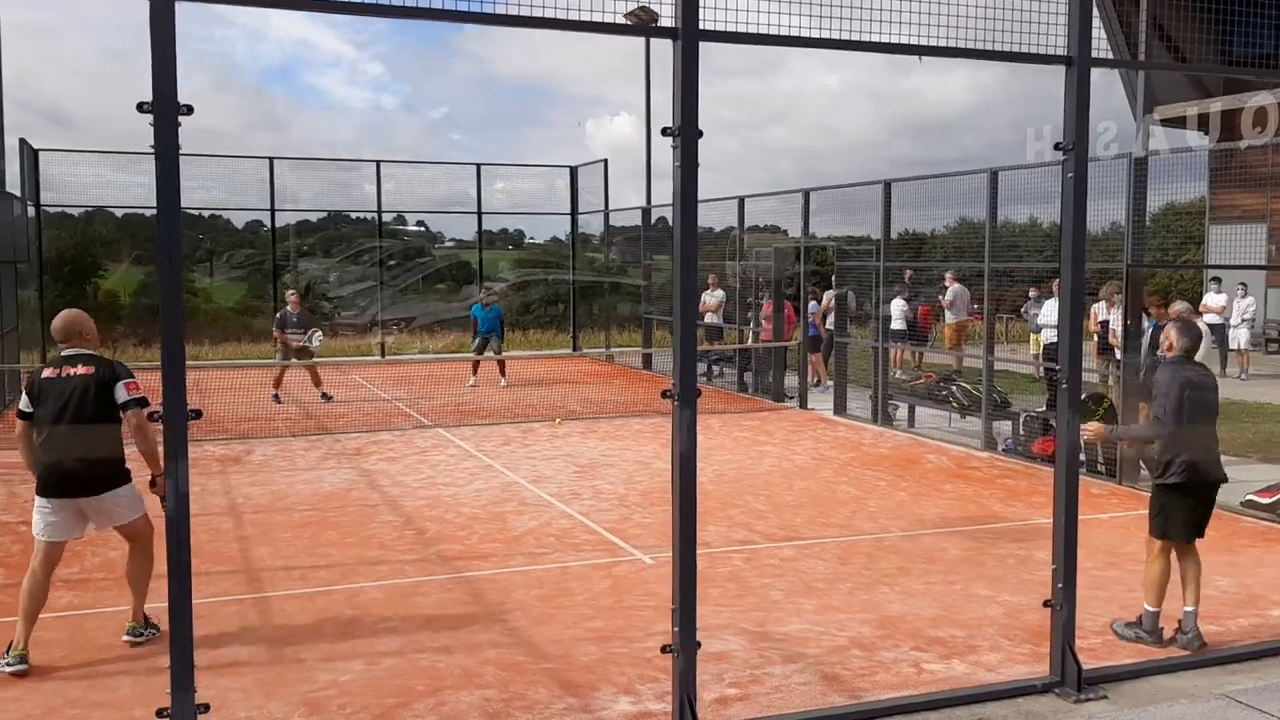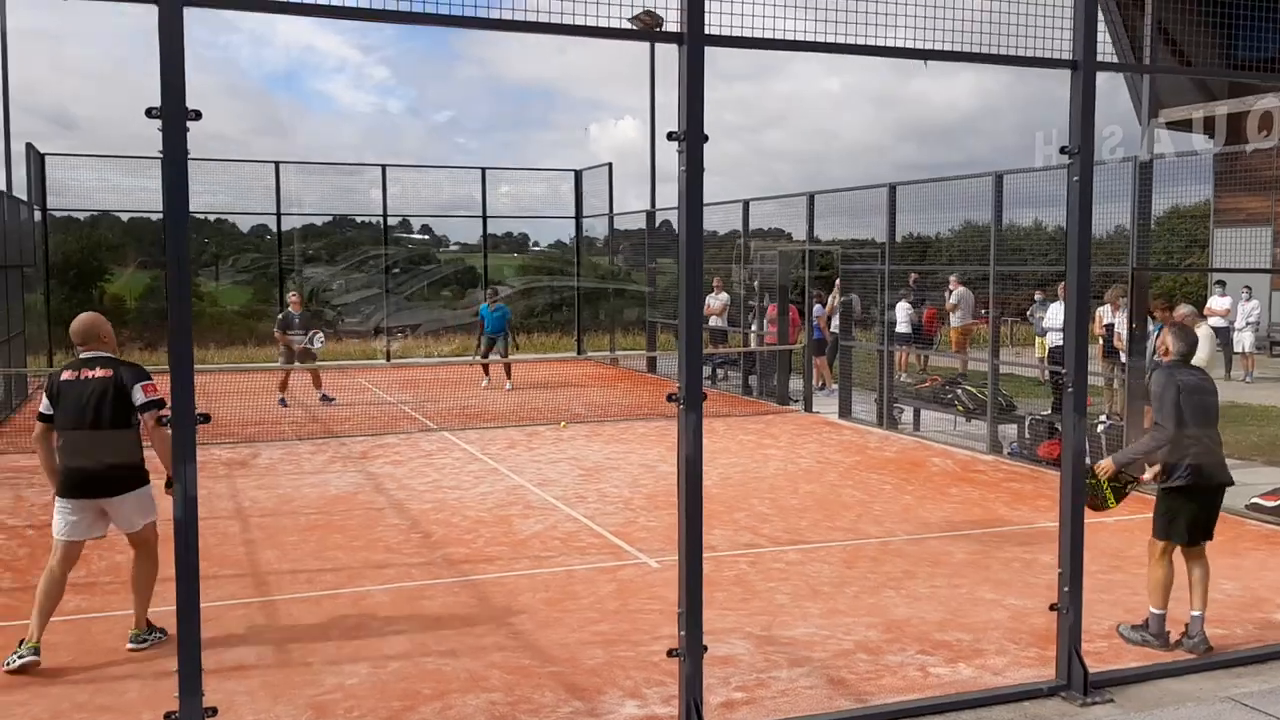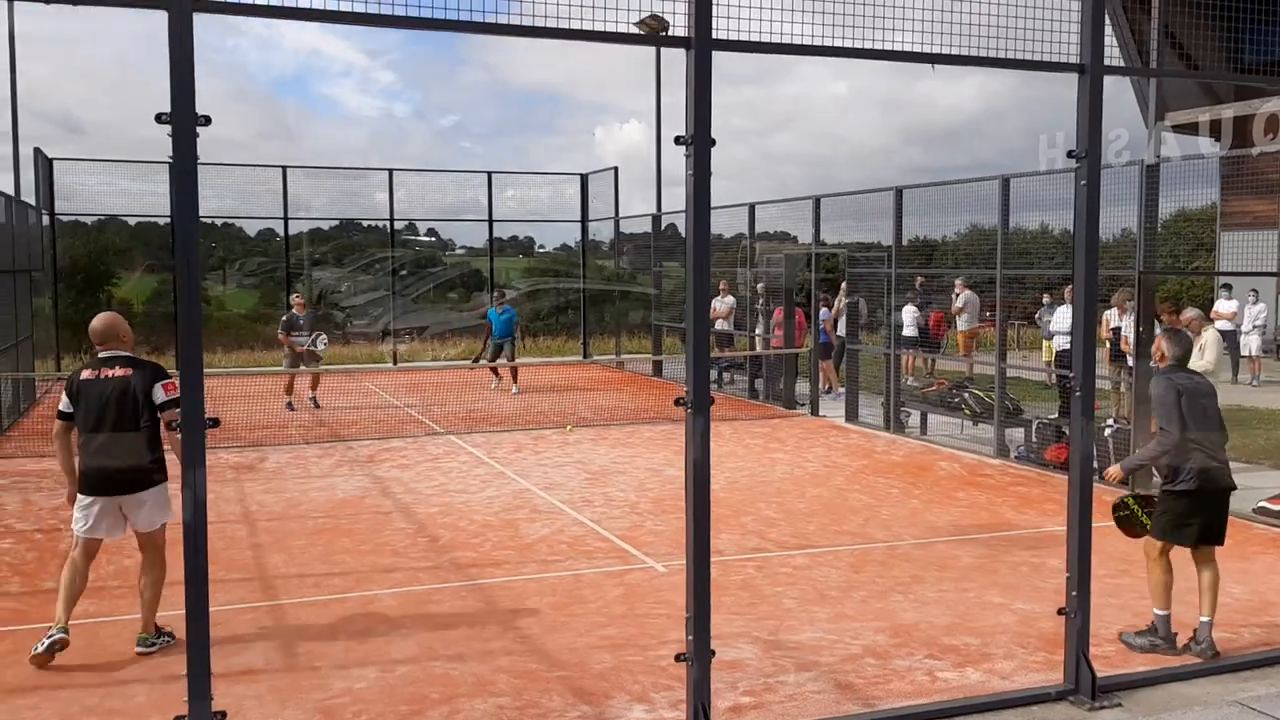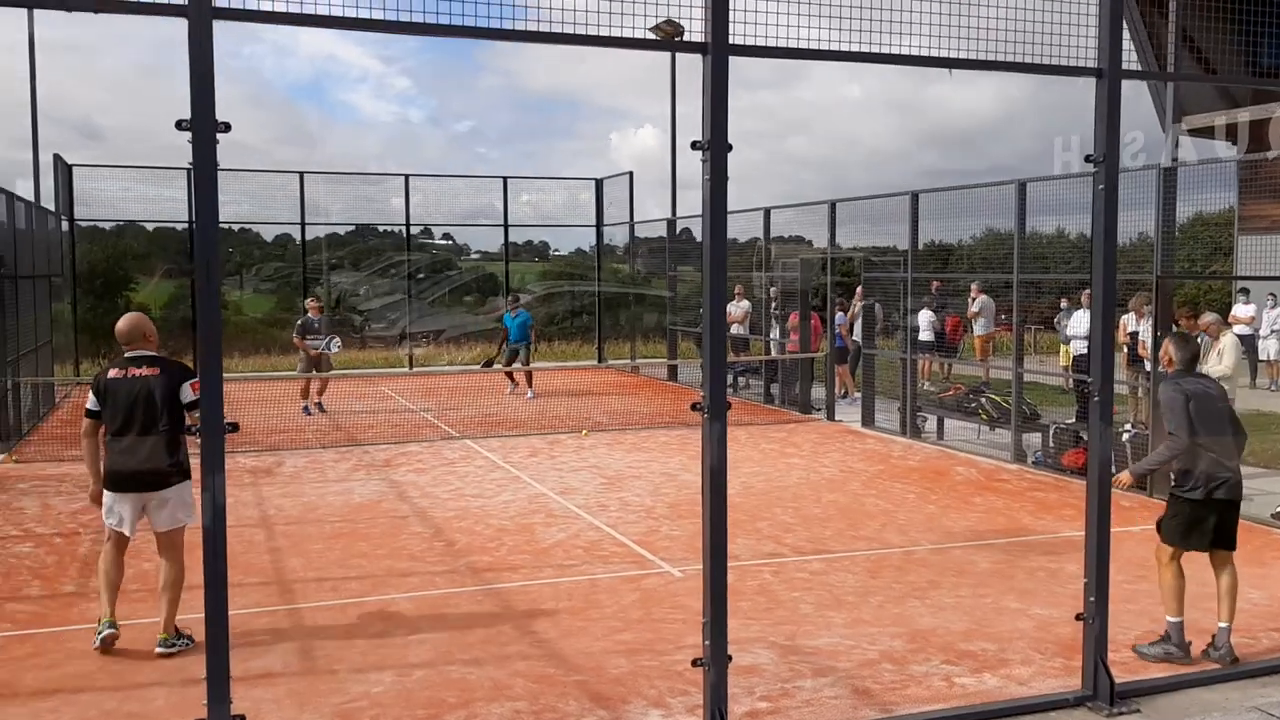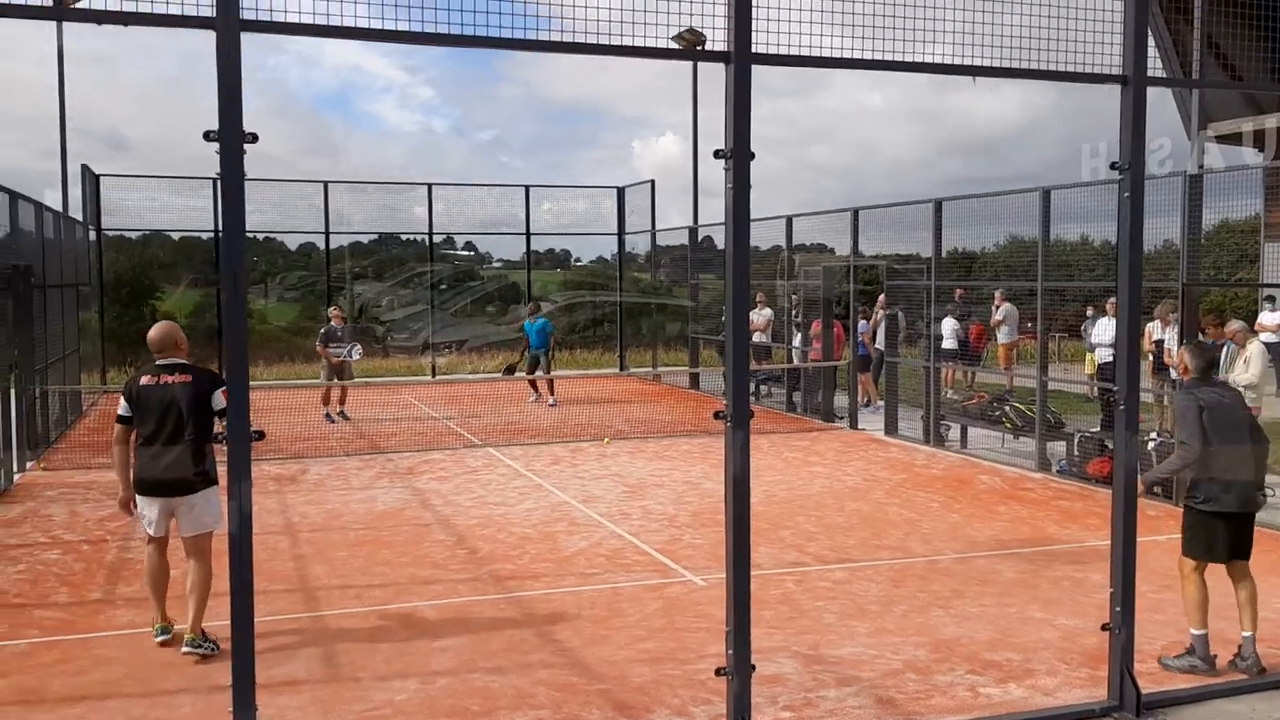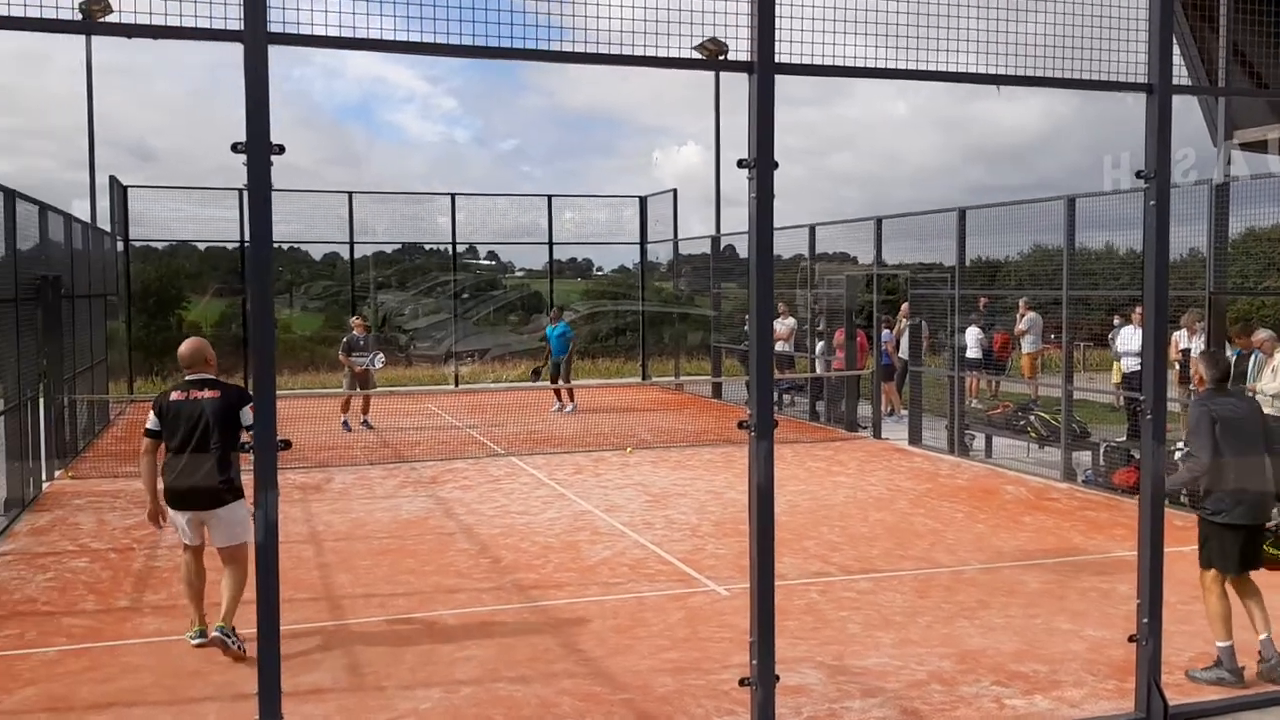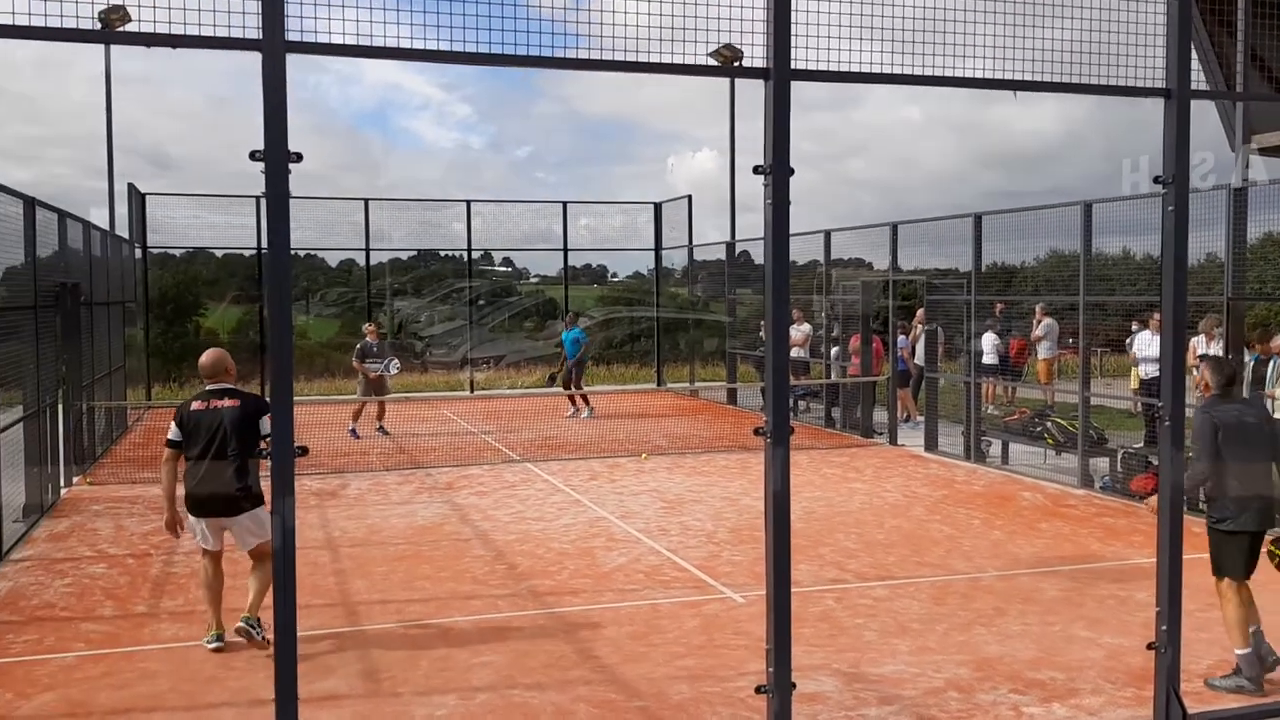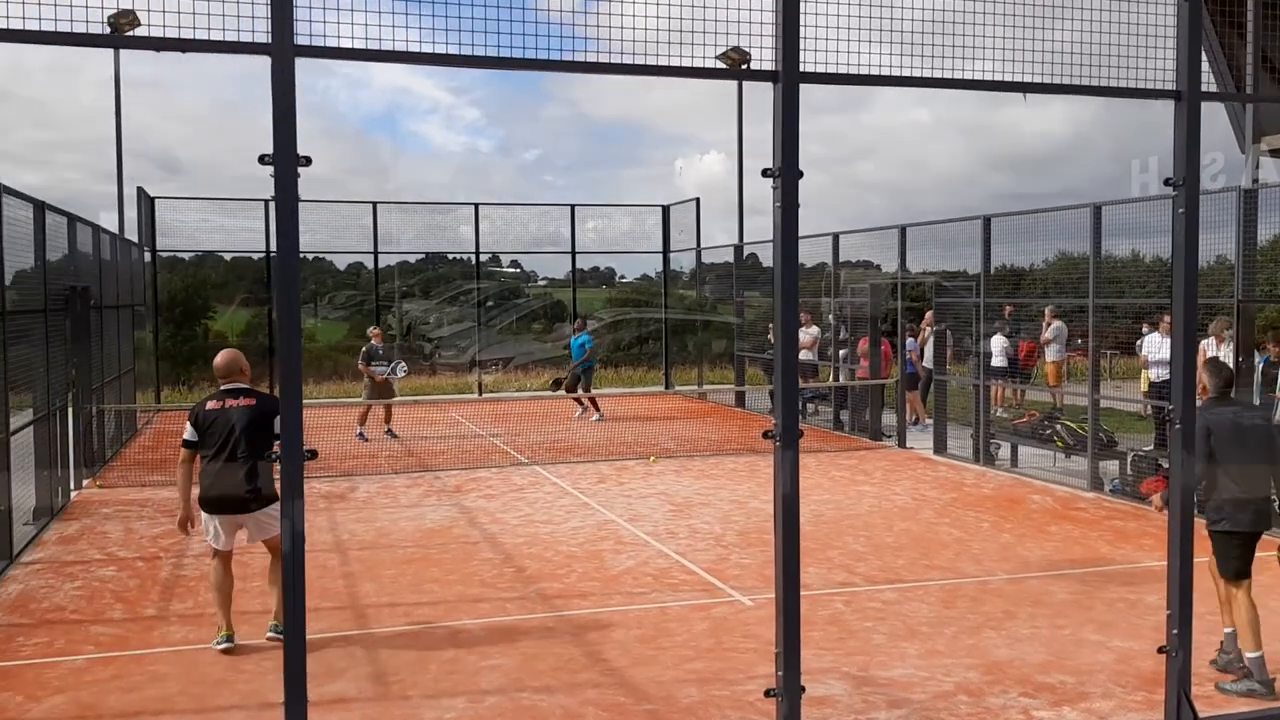
dt=0.1s
person 1, frame 1
left shoulder: (38, 379)
right shoulder: (113, 372)
right elbow: (140, 426)
left wrist: (41, 478)
right wrist: (158, 473)
left hip: (55, 485)
right hip: (107, 479)
left knee: (41, 564)
right knee: (141, 539)
right ankle: (137, 623)
person 1, frame 2
left shoulder: (58, 380)
right shoulder: (132, 374)
left elbow: (41, 437)
right elbow: (156, 428)
left wrist: (57, 482)
right wrist: (173, 474)
left hip: (75, 485)
right hip: (125, 481)
left knee: (59, 563)
right knee: (146, 548)
left ankle: (30, 643)
right ankle: (140, 628)
person 1, frame 3
left shoulder: (77, 378)
right shoulder: (152, 373)
left elbow: (61, 435)
right elbow: (173, 427)
left wrist: (71, 483)
left hip: (94, 481)
right hip: (144, 478)
left knee: (80, 556)
right knee: (153, 552)
left ankle: (58, 629)
right ankle: (147, 632)
person 1, frame 4
left shoulder: (103, 378)
right shoulder: (178, 373)
left elbow: (88, 433)
right elbow: (200, 424)
left wrist: (96, 480)
left hip: (119, 479)
right hip: (167, 477)
left knee: (113, 547)
right knee: (170, 553)
left ankle: (107, 620)
right ankle: (168, 632)
person 1, frame 5
left shoulder: (135, 384)
right shoulder: (208, 380)
left elbow: (120, 440)
left wrist: (125, 486)
left hip: (149, 484)
right hip: (196, 482)
left knee: (155, 547)
right knee: (198, 556)
left ankle: (161, 623)
right ankle: (194, 634)
person 1, frame 6
left shoulder: (164, 400)
right shoulder: (236, 396)
left elbow: (148, 452)
left wrist: (152, 499)
left hip: (179, 495)
right hip: (222, 493)
left knee: (192, 554)
right knee: (235, 563)
left ankle: (197, 626)
right ankle: (225, 625)
person 1, frame 7
left shoulder: (186, 410)
right shoulder: (255, 405)
left elbow: (169, 462)
left wrist: (169, 508)
left hip: (200, 502)
right hip: (243, 499)
left knee: (211, 558)
right knee: (264, 558)
left ankle: (215, 630)
right ankle: (250, 616)
person 1, frame 8
left shoulder: (201, 409)
right shoulder: (269, 404)
left elbow: (185, 461)
left wrist: (184, 506)
left hip: (214, 500)
right hip: (256, 498)
left knee: (220, 559)
right knee: (279, 551)
left ankle: (225, 631)
right ankle: (278, 621)
person 2, frame 1
left shoulder: (1169, 372)
right shoulder: (1205, 376)
left elbow: (1162, 425)
left wrist: (1109, 432)
right wrist: (1130, 433)
left hip: (1179, 473)
right hip: (1207, 471)
left knee: (1158, 548)
right knee: (1186, 547)
left ankle: (1148, 626)
right ankle: (1189, 629)
person 2, frame 2
left shoulder: (1164, 376)
right shoulder: (1204, 380)
left elbow: (1165, 432)
left wrist: (1119, 459)
right wrist: (1163, 466)
left hip: (1185, 476)
right hip: (1213, 474)
left knee: (1160, 550)
right knee: (1195, 551)
left ankle: (1154, 630)
right ankle: (1195, 633)
person 2, frame 3
left shoulder: (1163, 382)
right shoulder: (1201, 382)
left elbow: (1169, 436)
left wrist: (1127, 466)
left hip: (1186, 480)
right hip: (1217, 479)
left knee: (1156, 550)
right knee: (1205, 557)
left ankle: (1161, 633)
right ankle: (1204, 638)
person 2, frame 4
left shoulder: (1172, 387)
right shoulder: (1213, 387)
left elbow: (1178, 441)
right elbow: (1239, 435)
left wrist: (1137, 471)
left hip: (1195, 486)
right hip: (1227, 485)
left knee: (1167, 555)
right knee: (1223, 561)
left ankle: (1175, 641)
right ankle: (1222, 644)
person 2, frame 5
left shoulder: (1188, 396)
right shoulder: (1231, 394)
left elbow: (1191, 450)
right elbow: (1260, 442)
left wrist: (1149, 478)
right wrist: (1256, 485)
left hip: (1210, 494)
right hip: (1243, 494)
left knee: (1191, 568)
right knee: (1240, 572)
left ankle: (1200, 653)
right ankle: (1248, 655)
person 2, frame 6
left shoulder: (1202, 407)
right shoulder: (1249, 405)
left elbow: (1201, 463)
left wrist: (1163, 487)
left hip: (1223, 506)
left knee: (1212, 580)
right knee: (1241, 578)
left ankle: (1227, 665)
person 2, frame 7
left shoulder: (1207, 414)
left elbow: (1202, 470)
left wrist: (1163, 498)
left hip: (1230, 511)
left knee: (1229, 587)
right knee: (1231, 578)
left ankle: (1248, 672)
person 2, frame 8
left shoulder: (1203, 417)
left elbow: (1198, 473)
left wrist: (1166, 497)
left hip: (1227, 512)
left knee: (1236, 589)
right knee: (1220, 569)
right ankle: (1231, 651)
